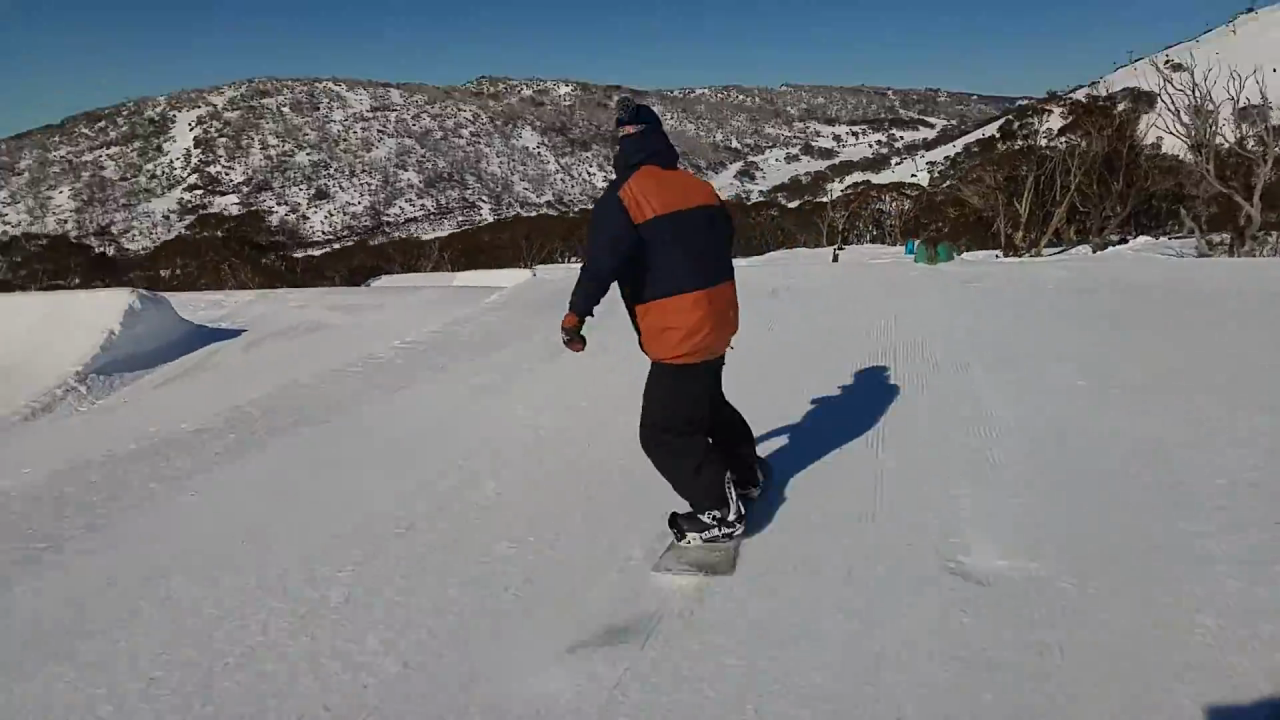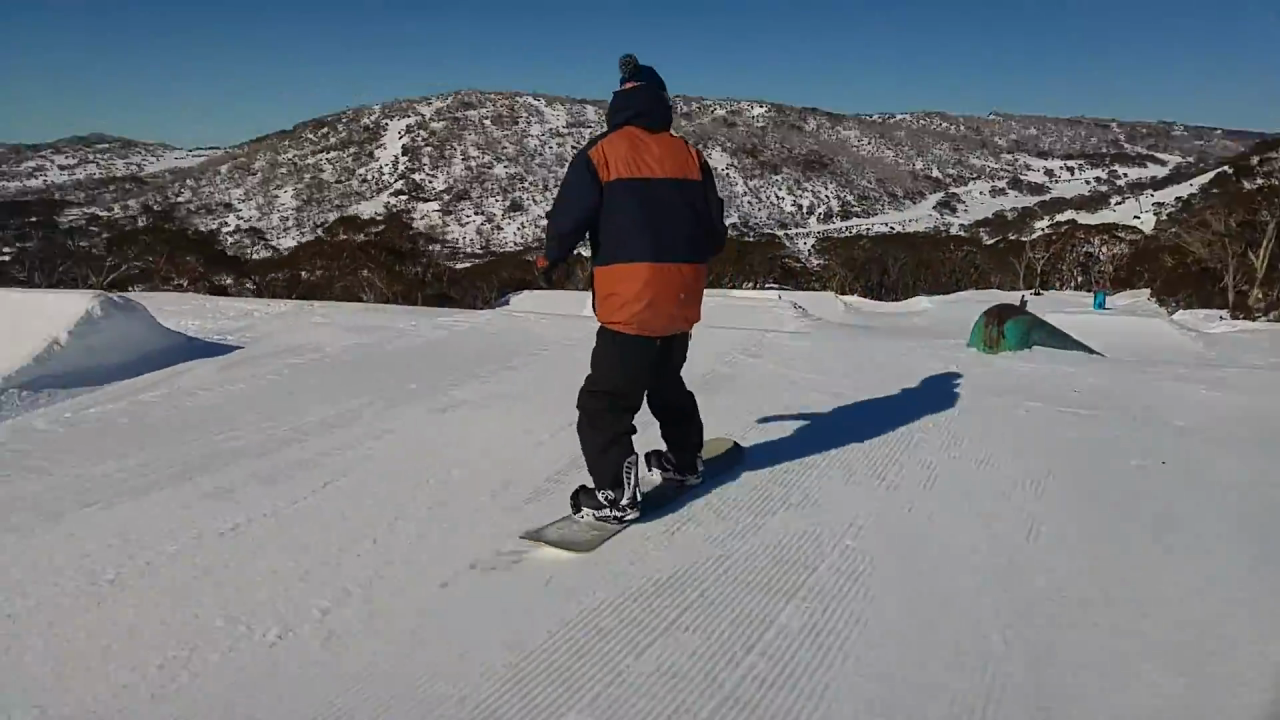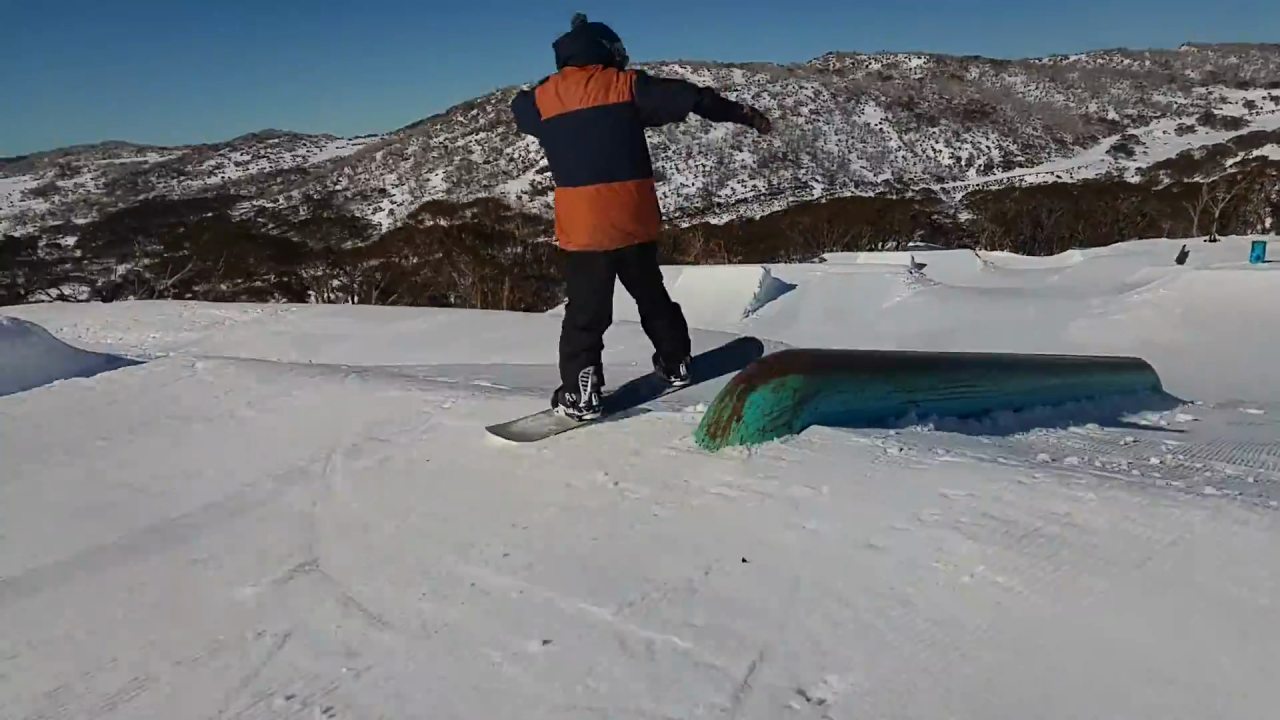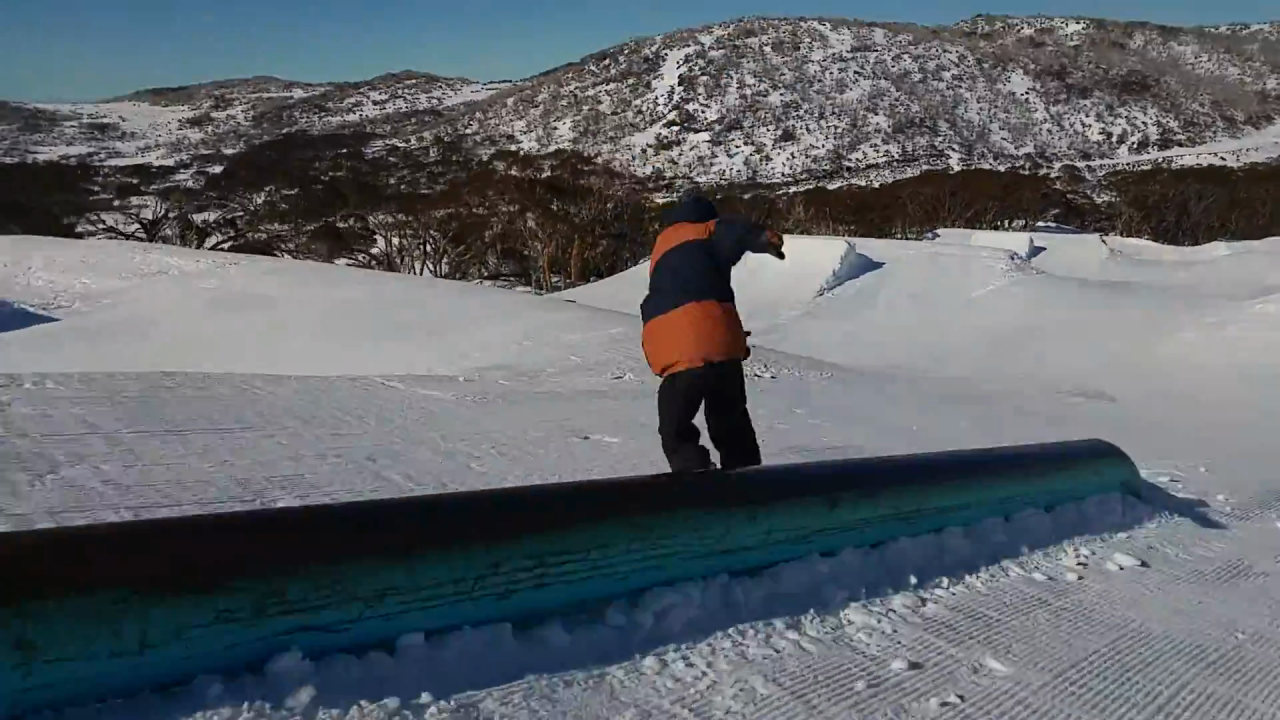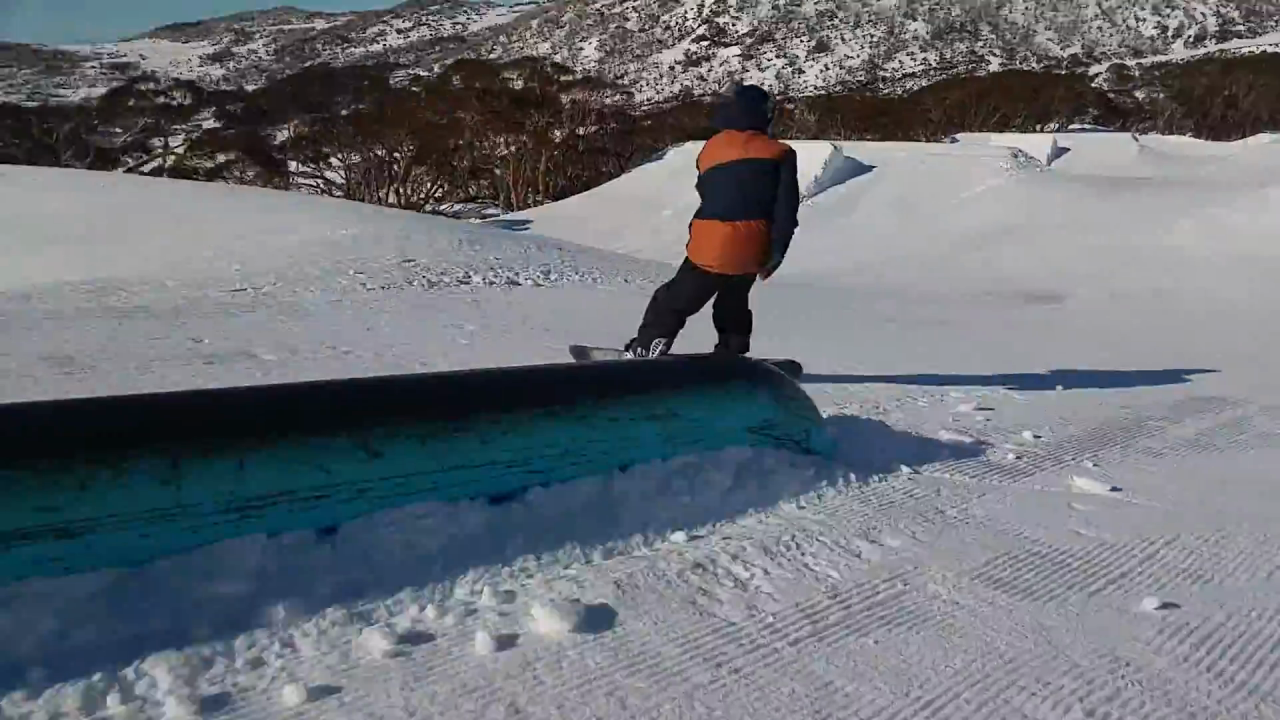
dt=0.7s
person 1, frame 1
left shoulder: (626, 194)
right shoulder: (699, 187)
left elbow: (602, 263)
left wrist: (575, 315)
left hip: (679, 332)
right hip: (718, 320)
left knee: (668, 432)
right knee: (707, 403)
left ankle: (719, 512)
right ankle: (742, 475)
person 1, frame 2
left shoulder: (601, 153)
right shoulder: (690, 156)
left elbow: (568, 219)
right elbow: (714, 230)
left wrist: (549, 259)
left hip: (630, 302)
right hip: (682, 299)
left knee: (605, 402)
right knee: (665, 382)
left ankle: (616, 492)
right ankle: (685, 459)
person 1, frame 3
left shoulder: (544, 95)
right shoulder: (626, 84)
left elbow: (523, 111)
right elbow: (682, 96)
right wrist: (741, 112)
left hip: (580, 221)
right hip: (634, 213)
left knee: (584, 312)
right knee: (650, 293)
left ankle: (581, 394)
right ankle: (675, 364)
person 1, frame 4
right shoulder: (710, 230)
right elbow: (735, 232)
right wrist: (763, 235)
left hip: (671, 350)
right hip: (714, 341)
left knee: (676, 429)
right knee: (728, 418)
person 1, frame 5
left shoulder: (709, 150)
right shoulder: (779, 152)
right elbow: (786, 203)
right wrist: (777, 250)
left hip: (712, 244)
right hip: (753, 248)
left knee: (675, 301)
right knee: (733, 303)
left ankle: (646, 349)
right ankle: (732, 355)
